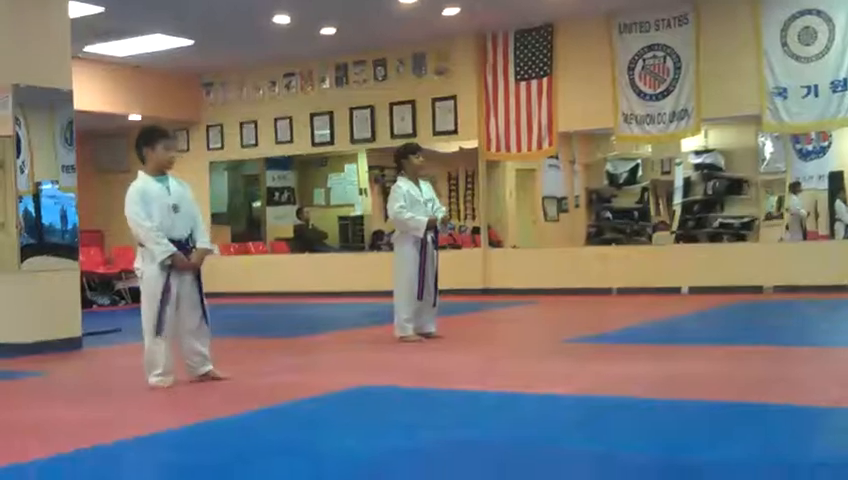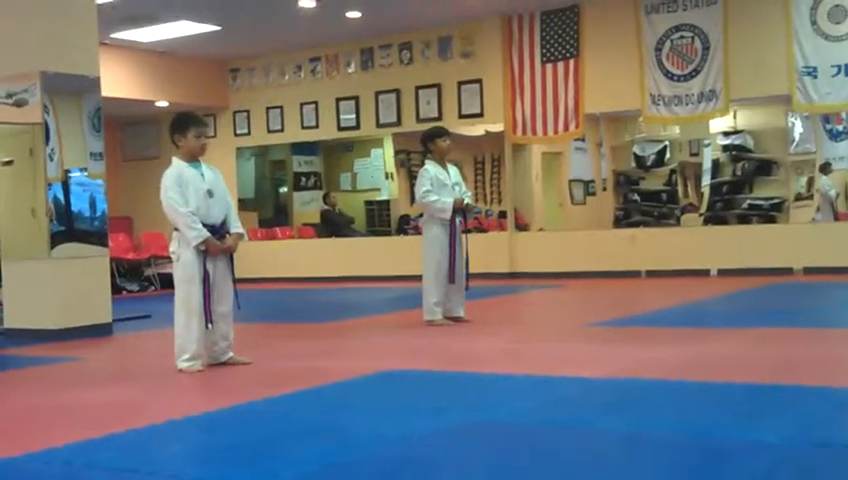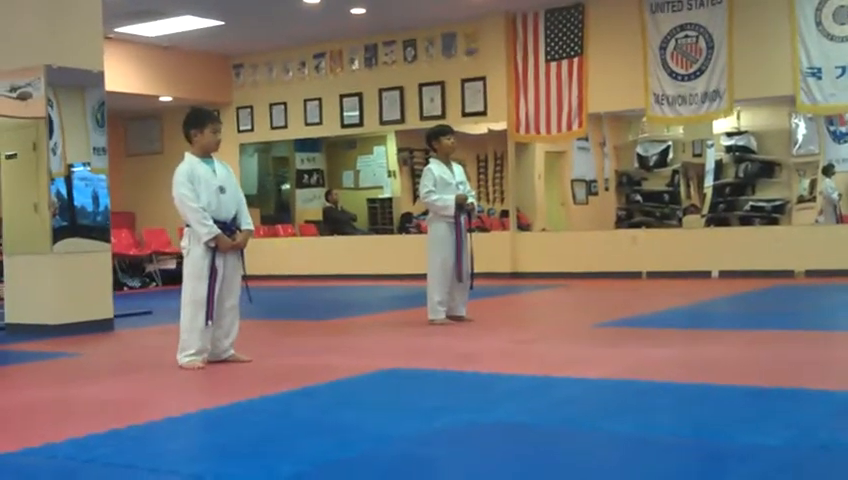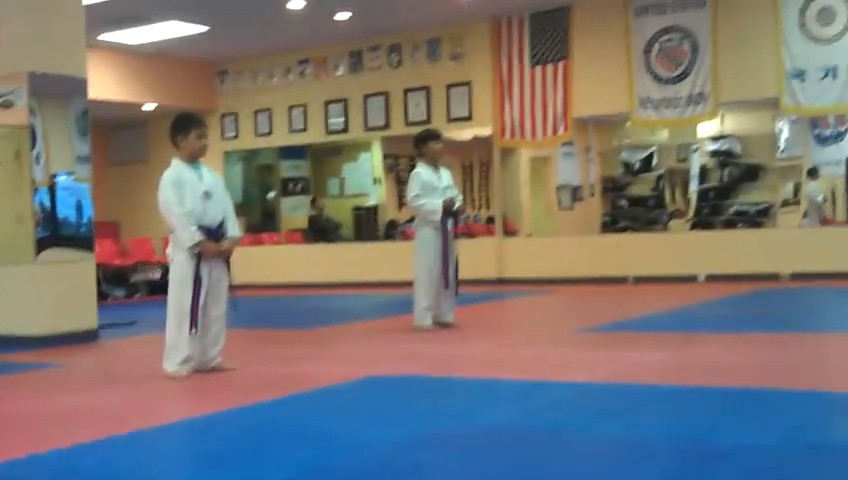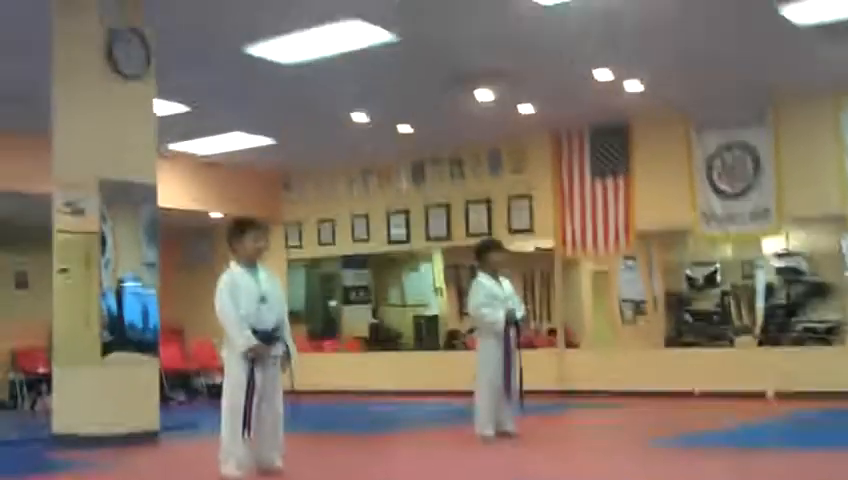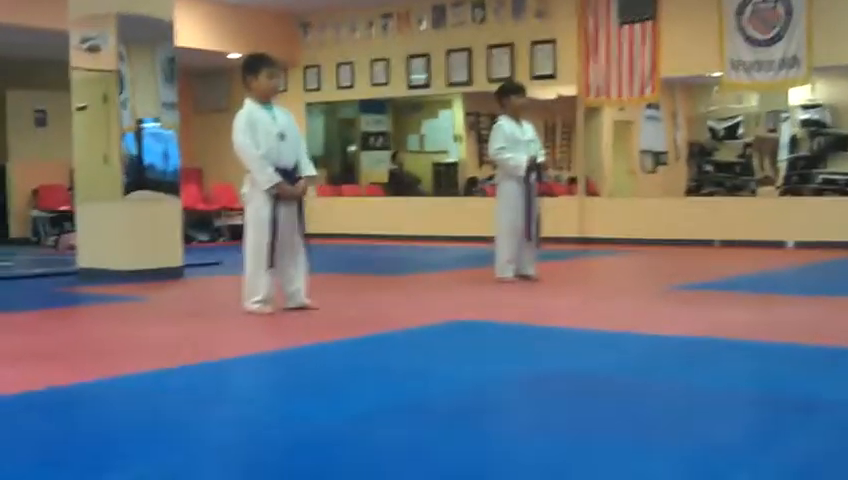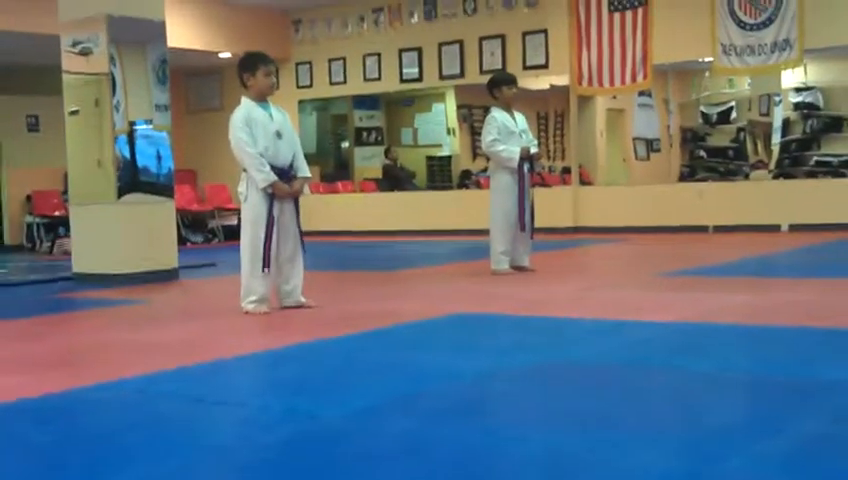
dt=0.7s
person 1, frame 1
left shoulder: (181, 186)
right shoulder: (138, 189)
left elbow: (196, 219)
right elbow: (144, 228)
left wrist: (201, 249)
right wrist: (172, 255)
left hip: (187, 259)
right hip: (156, 262)
left knee: (194, 316)
right knee: (158, 320)
left ankle: (202, 367)
right ankle: (159, 374)
person 1, frame 2
left shoulder: (212, 172)
right shoulder: (173, 175)
left elbow: (227, 204)
right elbow: (179, 213)
left wrist: (235, 234)
right wrist: (206, 240)
left hip: (220, 243)
right hip: (191, 246)
left knee: (222, 302)
right knee: (191, 304)
left ankle: (221, 353)
right ankle: (189, 358)
person 1, frame 3
left shoulder: (224, 168)
right shoulder: (185, 170)
left elbow: (239, 200)
right elbow: (191, 209)
left wrist: (245, 230)
right wrist: (216, 236)
left hip: (231, 241)
right hip: (202, 242)
left knee: (229, 298)
right knee: (198, 298)
left ankle: (222, 349)
right ankle: (191, 353)
person 1, frame 4
left shoulder: (212, 175)
right shoulder: (172, 176)
left elbow: (227, 207)
right elbow: (175, 214)
left wrist: (231, 238)
right wrist: (200, 242)
left hip: (217, 248)
right hip: (188, 249)
left knee: (215, 306)
right knee: (184, 305)
left ankle: (209, 358)
right ankle: (178, 362)
person 1, frame 5
left shoulder: (269, 279)
right shoulder: (230, 279)
left elbow: (281, 314)
right elbow: (229, 317)
left wrist: (286, 348)
right wrist: (251, 346)
left hip: (271, 351)
right hip: (243, 354)
left knee: (271, 408)
right knee: (238, 408)
person 1, frame 6
left shoulder: (285, 115)
right shoulder: (245, 116)
left elbow: (299, 147)
right elbow: (250, 155)
left wrist: (306, 176)
right wrist: (276, 184)
left hip: (291, 187)
right hip: (263, 189)
left knee: (293, 244)
right knee: (261, 244)
left ankle: (295, 297)
right ankle: (257, 299)
person 1, frame 7
left shoulder: (280, 113)
right shoulder: (242, 115)
left elbow: (294, 146)
right elbow: (247, 153)
left wrist: (300, 177)
right wrist: (272, 182)
left hip: (287, 185)
right hip: (259, 187)
left knee: (290, 242)
right knee: (257, 243)
left ankle: (291, 295)
right ankle: (254, 299)
person 2, frame 1
left shoulder: (427, 187)
right shoulder: (399, 188)
left elbow: (437, 208)
right elbow: (397, 214)
left wrist: (441, 218)
right wrist: (424, 223)
left hip: (426, 241)
right hip: (409, 242)
left knee: (429, 285)
right knee: (408, 285)
left ankle: (425, 327)
right ankle: (405, 330)
person 2, frame 2
left shoulder: (454, 170)
right shoulder: (427, 171)
left elbow: (463, 192)
right elbow: (423, 197)
left wrist: (466, 204)
right wrist: (451, 204)
left hip: (453, 225)
right hip: (436, 225)
left knee: (456, 269)
right knee: (436, 269)
left ankle: (454, 311)
right ankle: (433, 314)
person 2, frame 3
left shoulder: (459, 169)
right shoulder: (431, 170)
left elbow: (468, 192)
right elbow: (426, 197)
left wrist: (470, 203)
right wrist: (453, 201)
left hip: (458, 223)
right hip: (441, 224)
left knee: (461, 267)
right knee: (441, 268)
left ankle: (456, 310)
right ankle: (437, 313)
person 2, frame 4
left shoulder: (446, 173)
right shoulder: (418, 174)
left elbow: (455, 197)
right elbow: (413, 201)
left wrist: (457, 206)
right wrist: (440, 206)
left hip: (445, 228)
right hip: (428, 229)
left knee: (448, 273)
right knee: (427, 273)
left ankle: (443, 316)
right ankle: (424, 319)
person 2, frame 5
left shoulder: (506, 284)
right shoulder: (480, 283)
left elbow: (517, 305)
right elbow: (476, 310)
left wrist: (519, 316)
right wrist: (502, 318)
left hip: (507, 338)
right hip: (490, 338)
left knee: (509, 382)
right knee: (489, 382)
left ankle: (505, 424)
right ankle: (485, 428)
person 2, frame 6
left shoulder: (528, 127)
right shoulder: (501, 126)
left elbow: (538, 150)
right elbow: (496, 153)
left wrist: (539, 161)
right wrist: (523, 163)
left hip: (528, 181)
right hip: (510, 181)
left knee: (529, 225)
right knee: (509, 226)
left ankle: (524, 269)
right ankle: (505, 271)
person 2, frame 7
left shoulder: (520, 117)
right shoulder: (494, 118)
left elbow: (530, 141)
right elbow: (489, 146)
left wrist: (533, 152)
right wrist: (517, 153)
left hip: (521, 172)
right hip: (504, 173)
left knee: (524, 216)
right knee: (504, 217)
left ankle: (520, 259)
right ankle: (500, 262)
